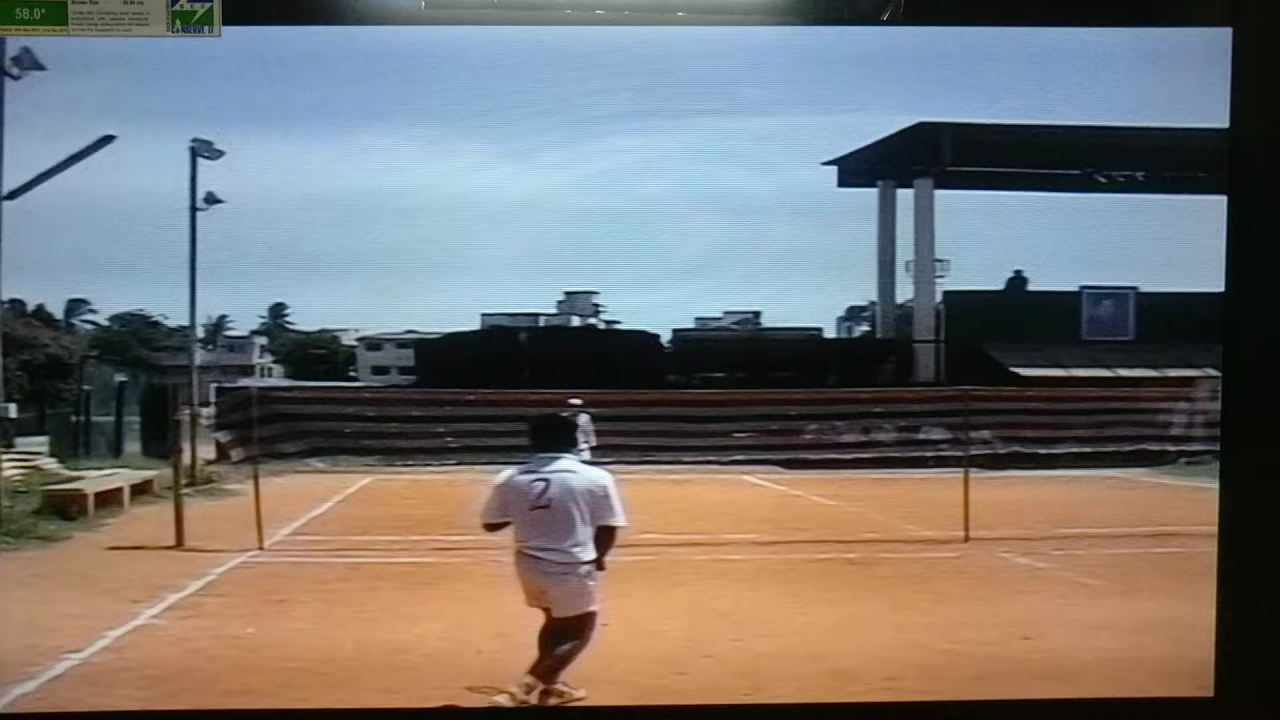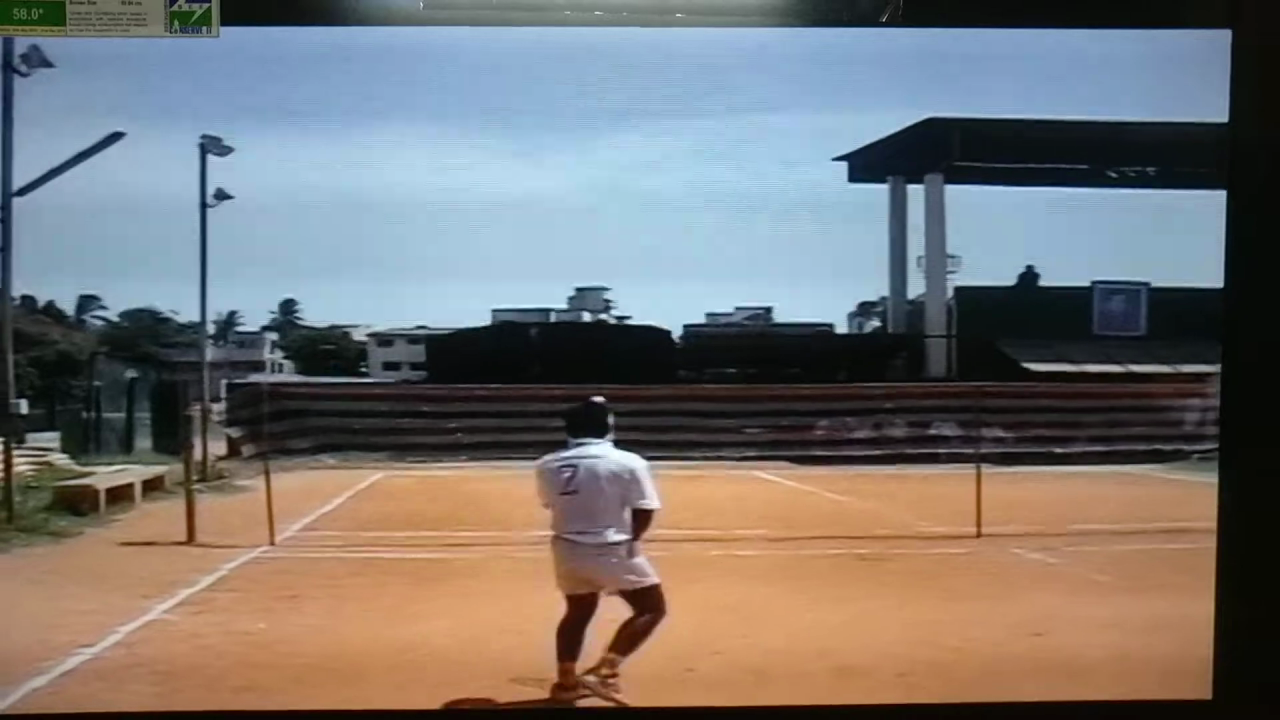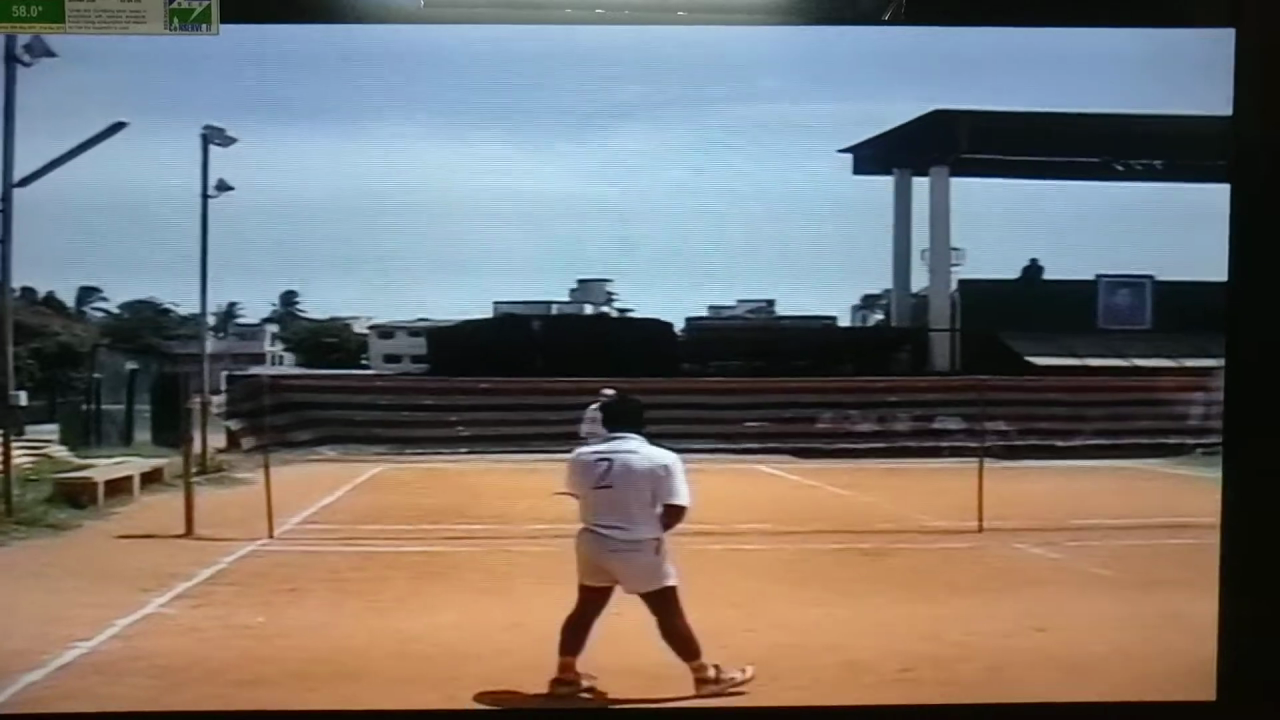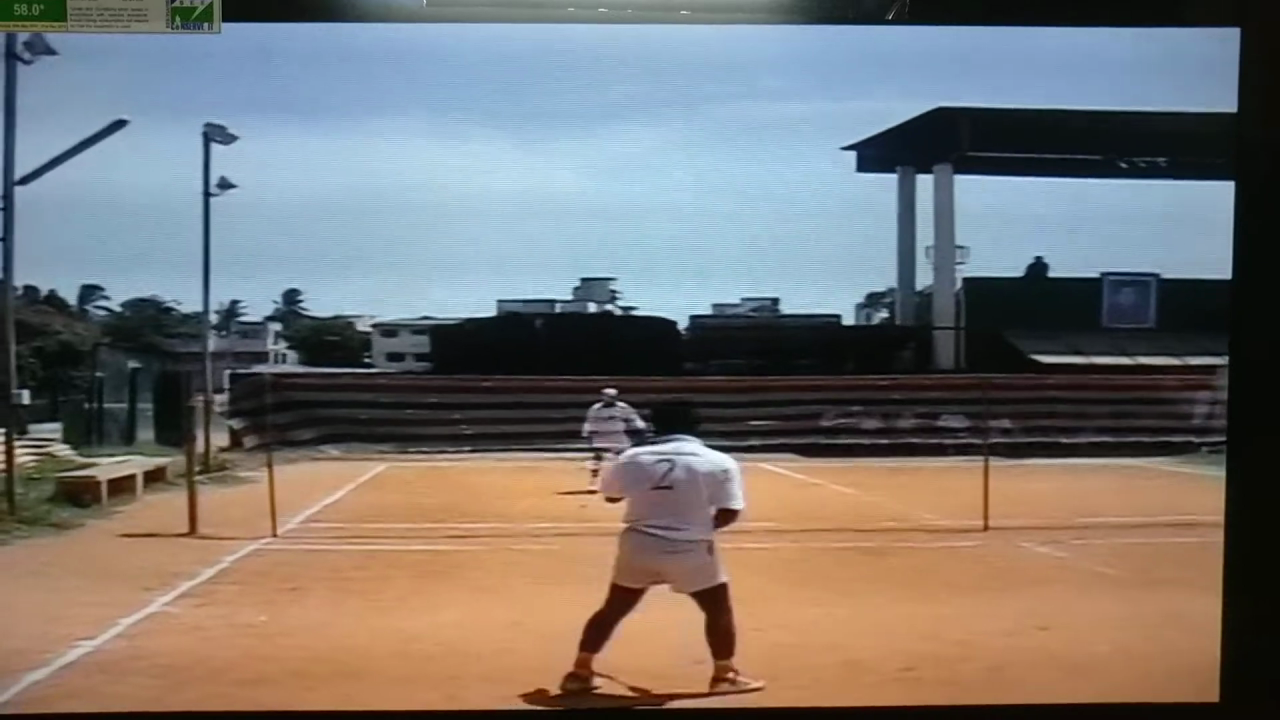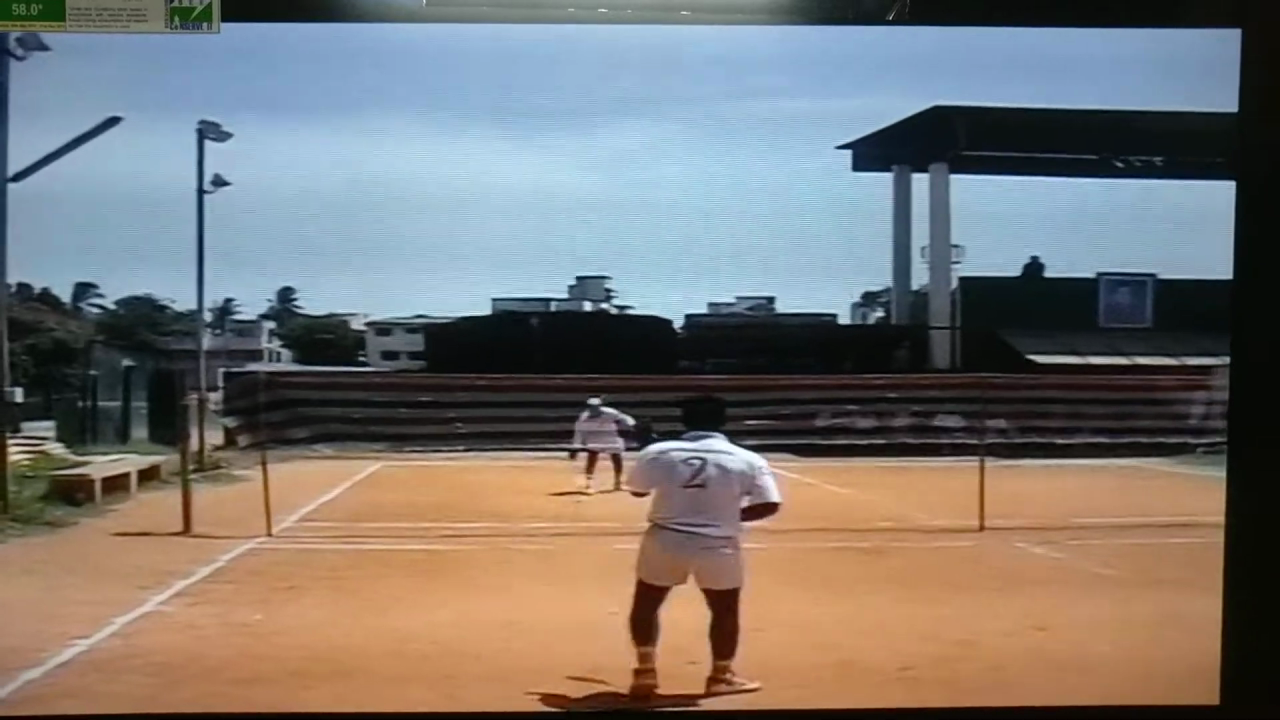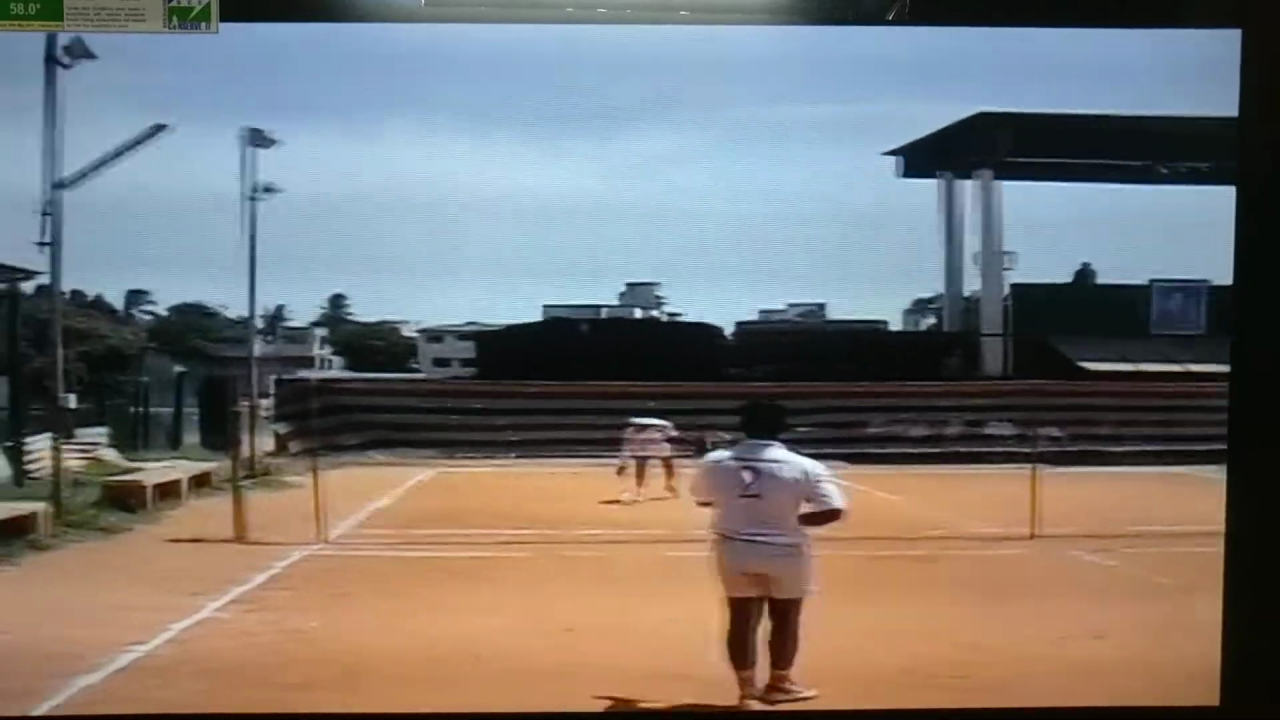
dt=0.2s
person 1, frame 1
left shoulder: (510, 480)
right shoulder: (596, 478)
left elbow: (490, 524)
right elbow: (608, 529)
right wrist: (596, 559)
left hip: (530, 566)
right hip: (573, 569)
left knee: (555, 624)
right knee: (574, 639)
left ankle: (549, 688)
right ankle: (521, 693)
person 1, frame 2
left shoulder: (548, 465)
right shoulder: (626, 463)
right elbow: (644, 513)
right wrist: (631, 539)
left hip: (567, 551)
right hip: (613, 551)
left knee: (578, 614)
right knee: (651, 609)
left ankle: (566, 681)
right ankle: (604, 672)
person 1, frame 3
left shoulder: (580, 457)
right shoulder: (662, 459)
right elbow: (675, 511)
right wrist: (654, 530)
left hip: (594, 543)
right hip: (640, 549)
left knee: (586, 609)
right knee: (669, 613)
left ankle: (566, 674)
right ankle: (705, 675)
person 1, frame 4
left shoulder: (632, 458)
right shoulder: (720, 463)
left elbow: (611, 495)
right elbow: (730, 513)
right wrist: (704, 525)
left hip: (639, 544)
right hip: (691, 549)
left knee: (613, 609)
right knee: (718, 610)
left ankle: (580, 673)
right ankle: (725, 675)
person 1, frame 5
left shoulder: (657, 453)
right shoulder: (747, 460)
left elbow: (637, 490)
right elbow: (770, 504)
right wrist: (735, 514)
left hip: (665, 541)
right hip: (718, 545)
left knee: (645, 605)
right knee: (725, 611)
left ankle: (646, 670)
right ankle: (721, 675)
person 1, frame 6
left shoulder: (715, 462)
right shoulder: (805, 467)
left elbow: (703, 499)
right elbow: (834, 511)
right wrist: (798, 519)
left hip: (733, 550)
right hip: (783, 552)
left knee: (742, 622)
right knee: (785, 619)
left ankle: (748, 692)
right ankle: (779, 683)
